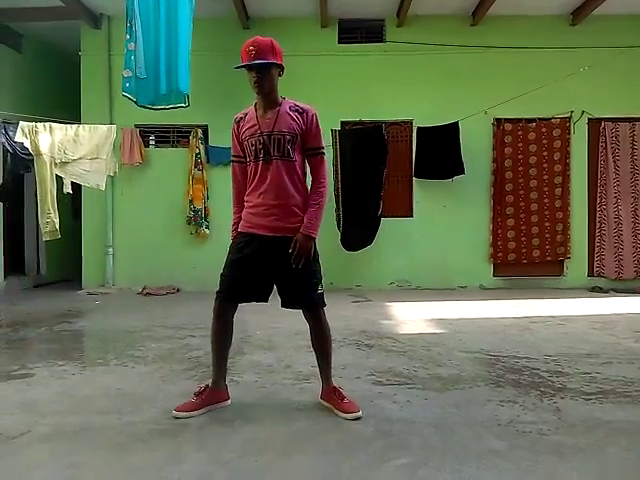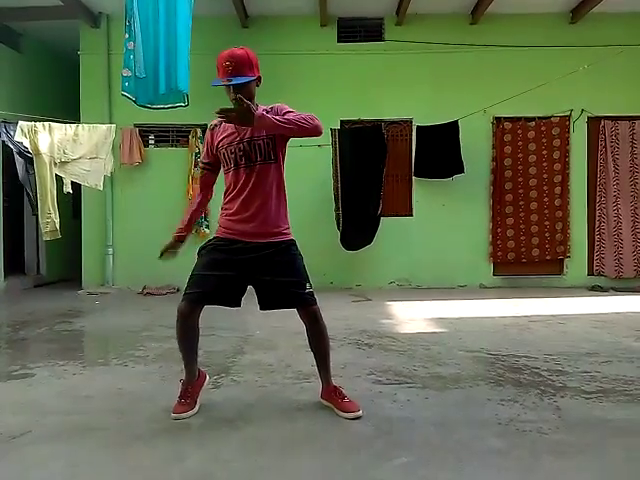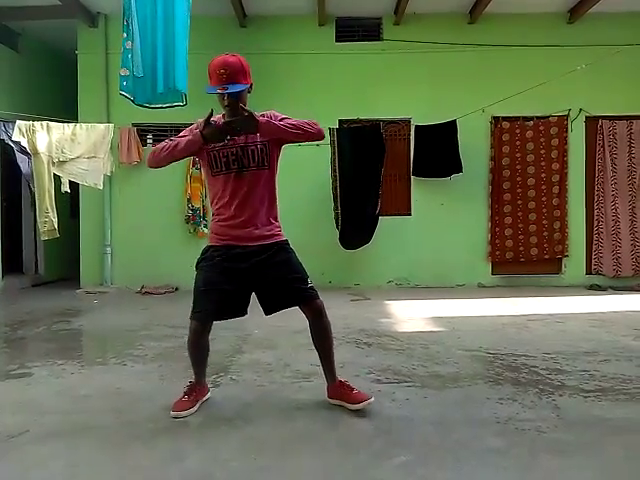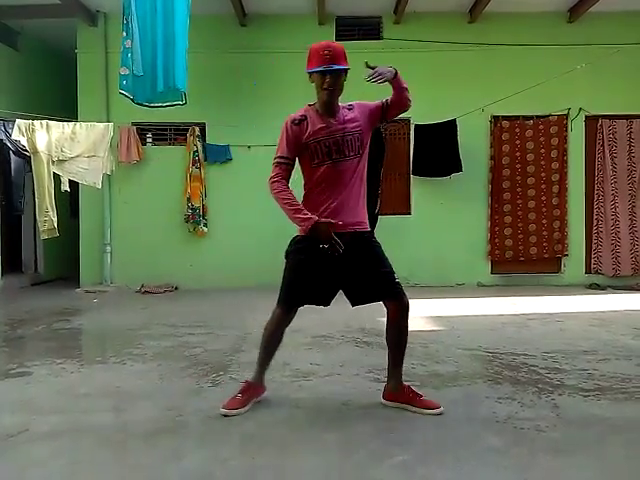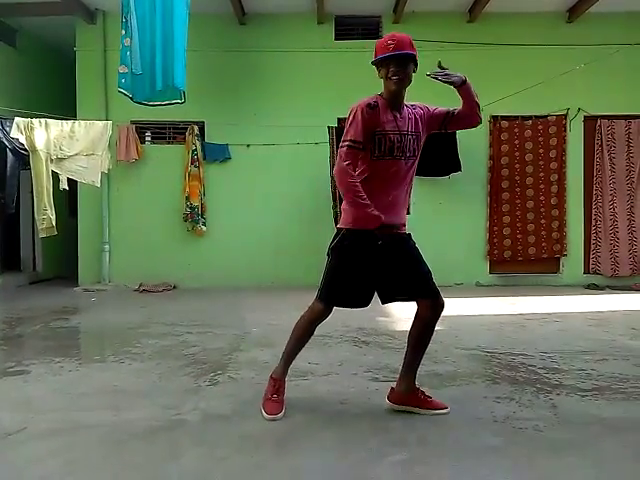
dt=0.4s
person 1, frame 1
left shoulder: (304, 116)
right shoulder: (241, 123)
left elbow: (320, 178)
right elbow: (239, 184)
left wrist: (309, 230)
right wrist: (235, 232)
left hip: (295, 234)
right hip: (251, 233)
left knee: (313, 310)
right knee: (223, 305)
left ankle: (328, 388)
right ankle: (217, 387)
person 1, frame 2
left shoulder: (276, 115)
right shoulder: (216, 129)
left elbow: (314, 126)
right elbow: (204, 186)
left wrist: (256, 118)
right wrist: (182, 232)
left hip: (275, 240)
right hip: (228, 240)
left knee: (310, 310)
right knee: (187, 309)
left ankle: (329, 387)
right ankle: (192, 379)
person 1, frame 3
left shoulder: (270, 123)
right shoulder: (205, 129)
left elbow: (317, 132)
right elbow: (154, 159)
left wrist: (259, 125)
right wrist: (200, 136)
left hip: (270, 243)
right hip: (223, 247)
left knee: (315, 306)
right knee: (199, 324)
left ankle: (335, 384)
right ankle: (198, 384)
person 1, frame 4
left shoulder: (363, 113)
right shoulder: (296, 124)
left elbow: (404, 103)
right elbow: (277, 181)
left wrist: (394, 77)
right wrist: (310, 222)
left hip: (358, 235)
right hip: (314, 235)
left knee: (398, 304)
right knee: (284, 311)
left ankle: (396, 387)
right ankle: (255, 382)
person 1, frame 5
left shoulder: (421, 115)
right shoulder: (365, 110)
left elbow: (471, 119)
right elbow: (344, 169)
left wrist: (463, 85)
right wrist: (371, 219)
left hip: (397, 233)
right hip: (359, 231)
left knee: (432, 304)
right knee: (322, 306)
left ankle: (405, 389)
right ankle: (279, 378)
